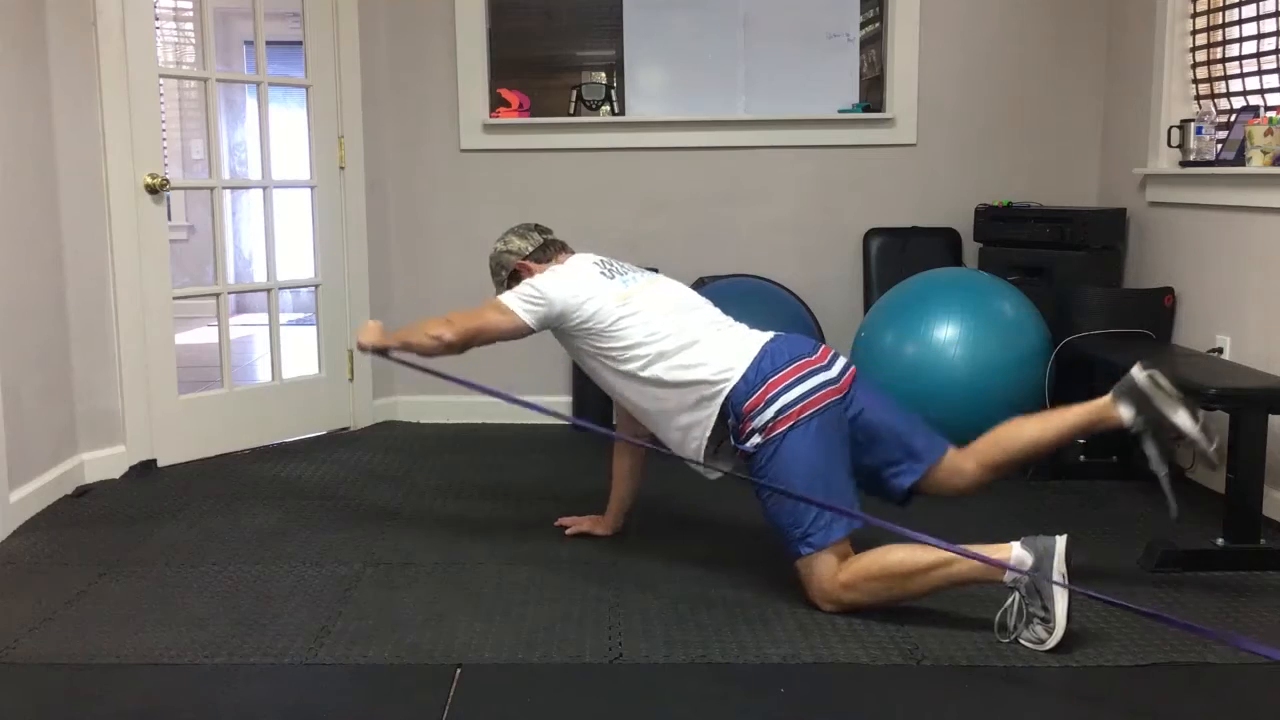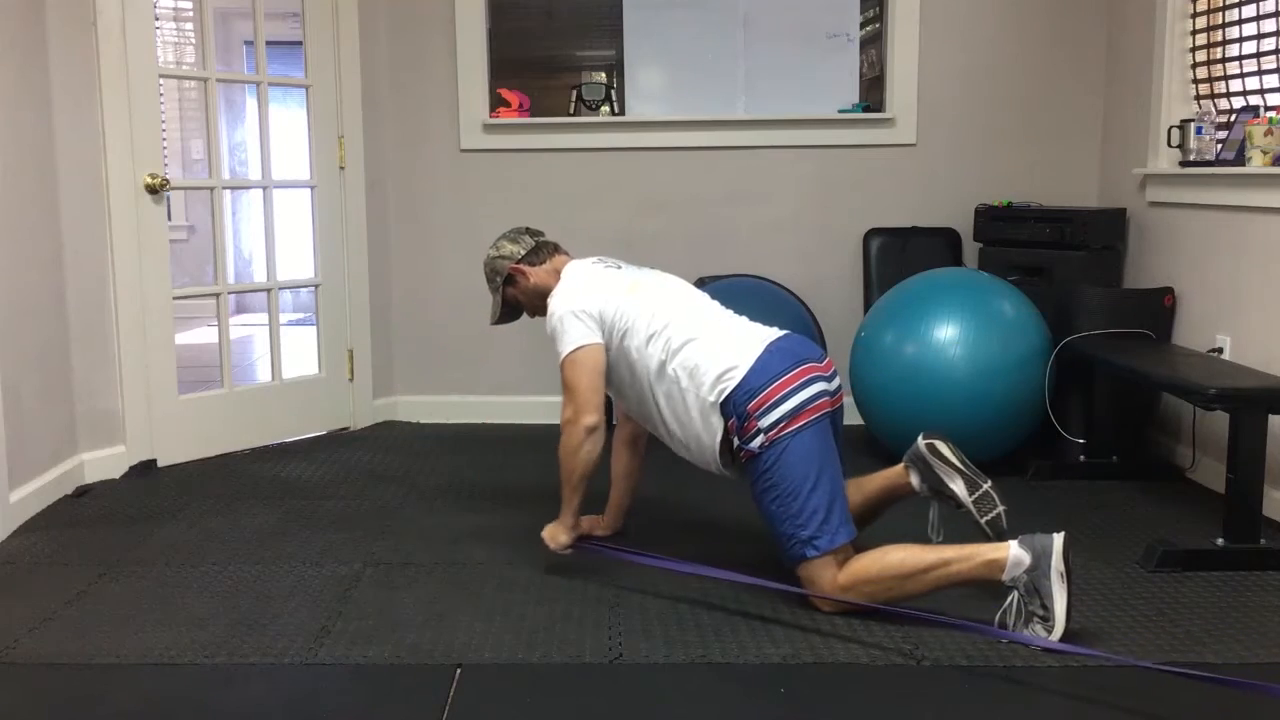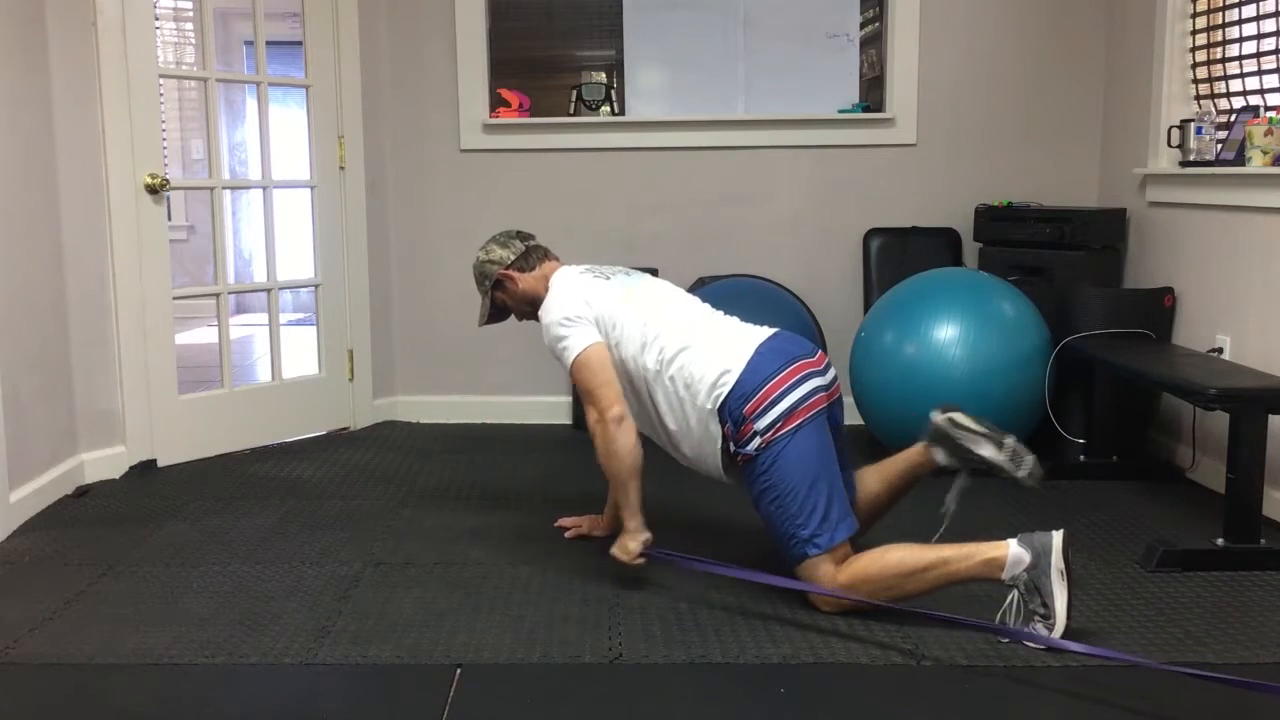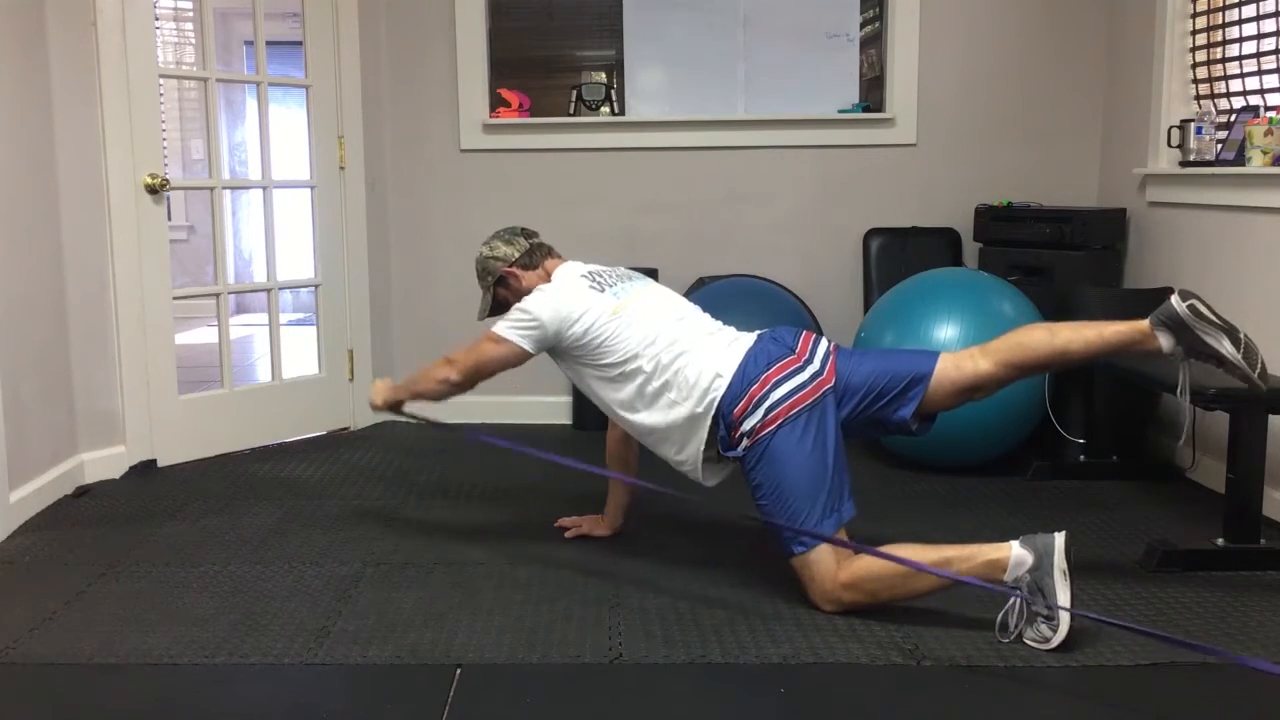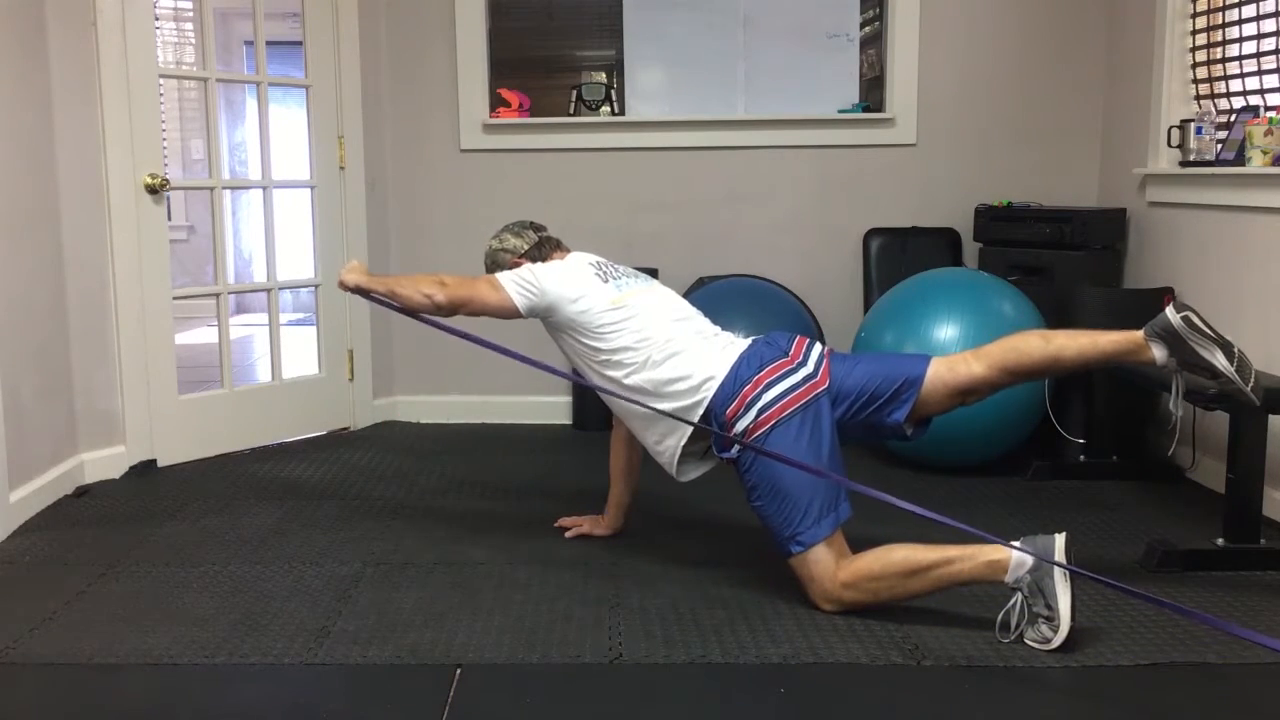
dt=1s
person 1, frame 1
left shoulder: (557, 288)
right shoulder: (613, 281)
left elbow: (452, 333)
right elbow: (633, 418)
left wrist: (383, 338)
right wrist: (609, 518)
left hip: (772, 406)
right hip: (806, 367)
left knee: (836, 583)
right knee: (960, 470)
left ankle: (1012, 559)
right ankle: (1122, 405)
person 1, frame 2
left shoulder: (570, 301)
right shoulder: (611, 281)
left elbow: (585, 423)
right elbow: (632, 421)
left wrist: (566, 520)
right wrist: (610, 520)
left hip: (769, 406)
right hip: (801, 368)
left knee: (831, 582)
right knee: (819, 520)
left ankle: (1016, 559)
right ankle: (913, 474)
person 1, frame 3
left shoulder: (561, 308)
right shoulder: (602, 283)
left elbow: (613, 420)
right elbow: (624, 414)
left wrist: (633, 527)
right wrist: (605, 518)
left hip: (764, 407)
right hip: (796, 363)
left knee: (832, 582)
right knee: (844, 513)
left ankle: (1015, 556)
right ankle: (933, 451)
person 1, frame 4
left shoulder: (548, 306)
right shoulder: (607, 279)
left elbow: (453, 374)
right elbow: (626, 408)
left wrist: (392, 393)
right wrist: (609, 516)
left hip: (762, 409)
right hip: (794, 358)
left knee: (836, 583)
right knee: (983, 367)
left ankle: (1013, 558)
right ankle: (1160, 329)
person 1, frame 5
left shoulder: (553, 282)
right shoulder: (611, 274)
left elbow: (440, 297)
right elbow: (629, 411)
left wrist: (365, 280)
right wrist: (610, 516)
left hip: (755, 407)
right hip: (790, 362)
left knee: (835, 584)
right knee: (976, 370)
left ankle: (1014, 560)
right ankle: (1156, 338)
